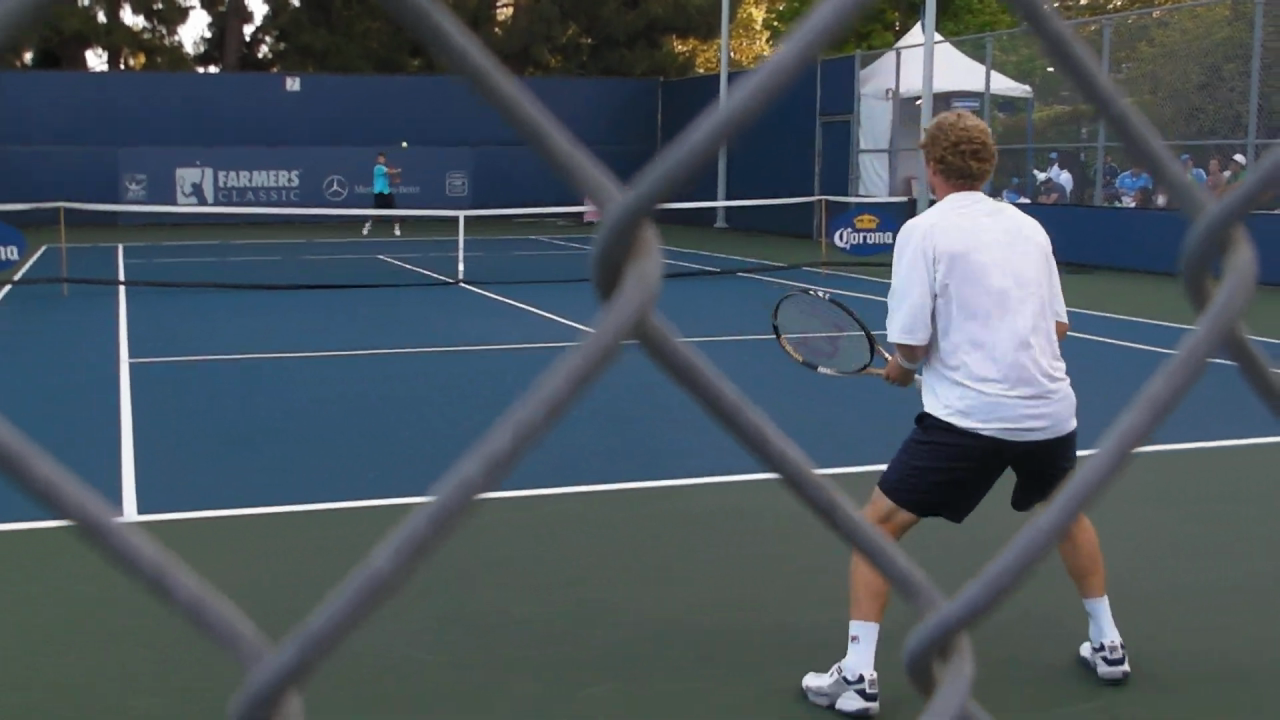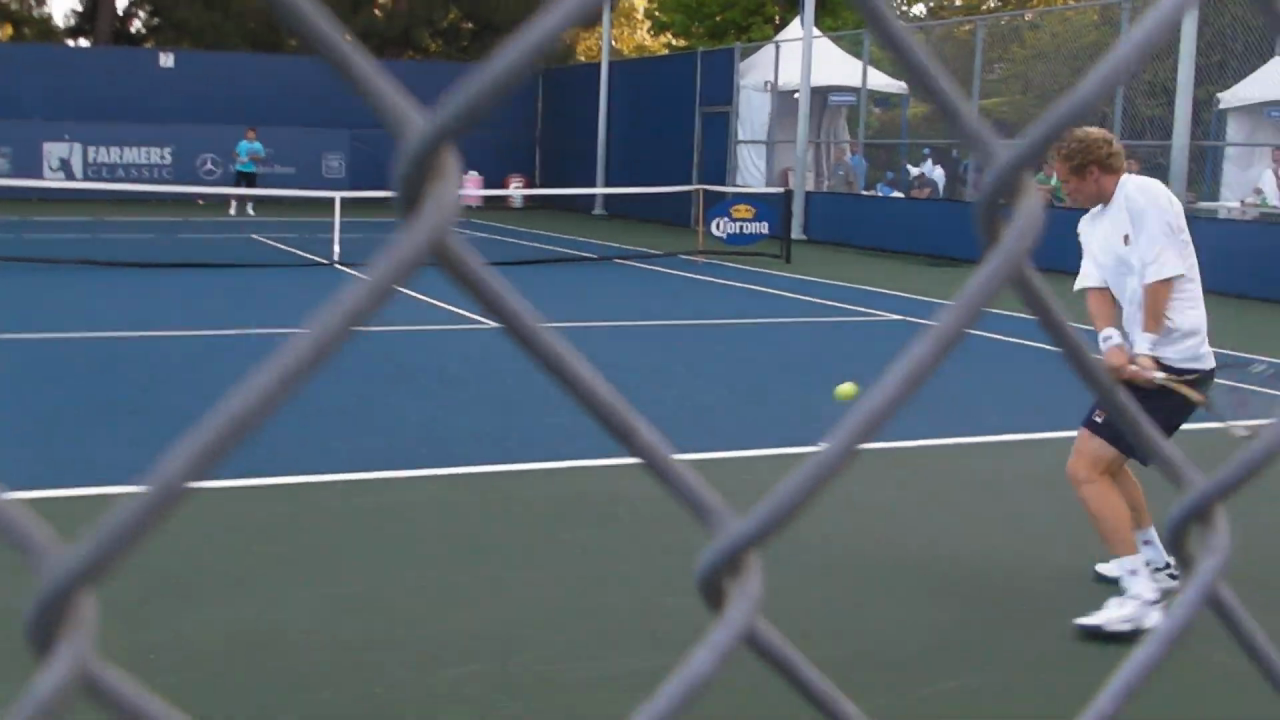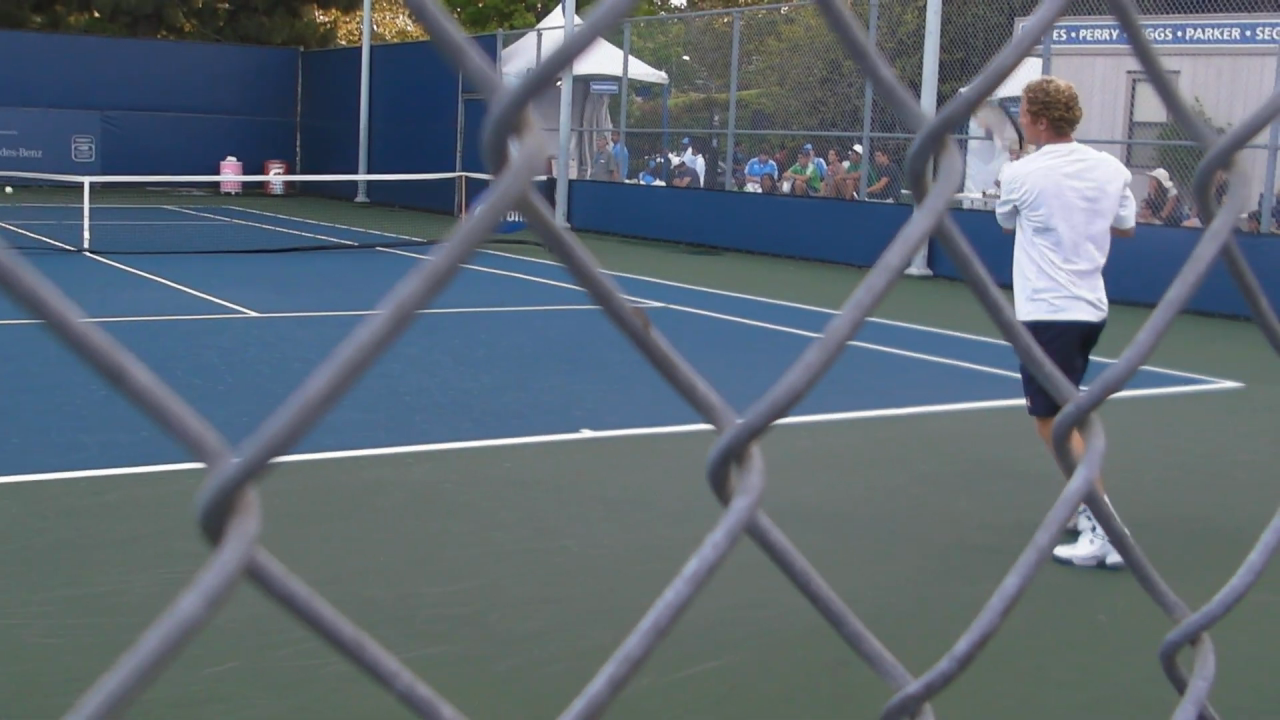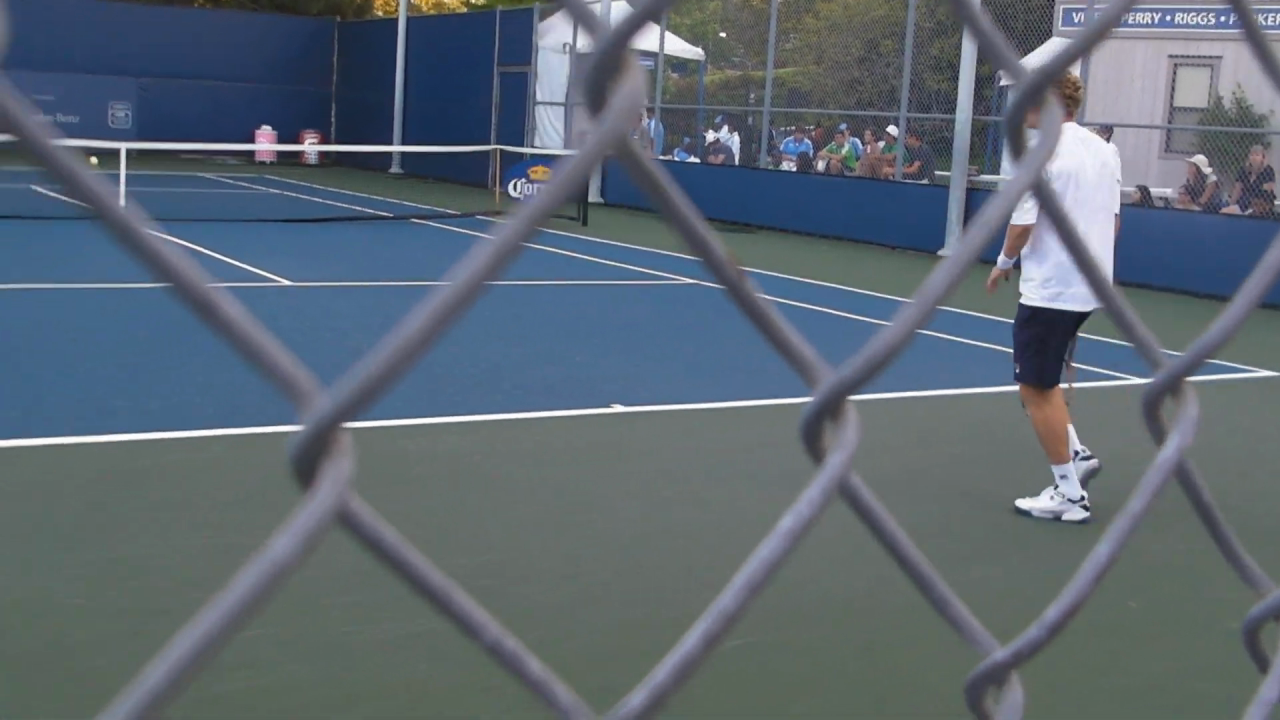
dt=0.7s
person 1, frame 1
left shoulder: (921, 232)
right shoulder: (1029, 229)
left elbow: (912, 342)
right elbow: (1055, 325)
left wrist: (900, 367)
left hip: (966, 418)
right hip: (1048, 413)
left knee: (876, 525)
right knee: (1065, 510)
right ankle: (1106, 644)
person 1, frame 2
left shoulder: (1146, 196)
right shoulder: (1093, 221)
left elbow: (1164, 277)
right elbow: (1098, 288)
left wrist: (1144, 347)
right wrist: (1111, 342)
left hip: (1174, 360)
right hip: (1140, 357)
left knee: (1086, 468)
right knee: (1103, 455)
left ankle: (1141, 598)
right ankle: (1153, 563)
person 1, frame 3
left shoulder: (1019, 173)
right shoulder: (1112, 168)
left elbow: (1006, 221)
right elbow: (1125, 227)
left hip: (1048, 312)
right hip: (1090, 309)
left knee: (1055, 422)
right knee: (1061, 409)
left ankle: (1105, 533)
right ankle: (1085, 506)
person 1, frame 4
right shoulder: (1103, 150)
left elbow: (1024, 223)
right elbow: (1108, 218)
left wrist: (1003, 263)
left hip: (1051, 290)
right hip: (1084, 286)
left knee: (1035, 391)
right knee: (1036, 373)
left ankle: (1070, 495)
right ankle: (1077, 453)
